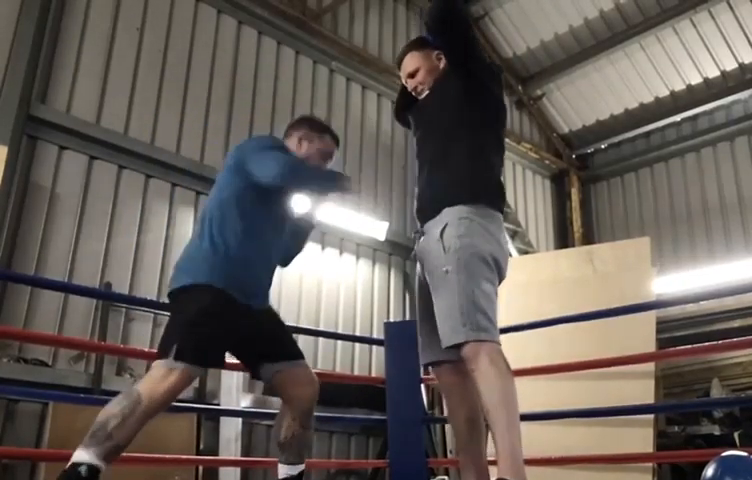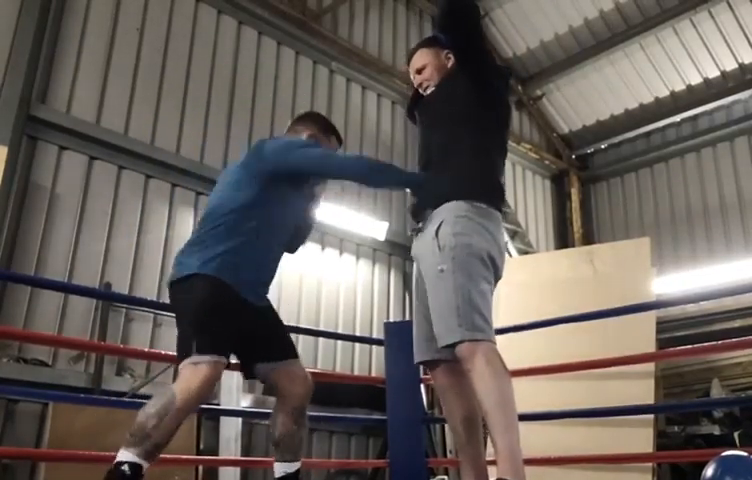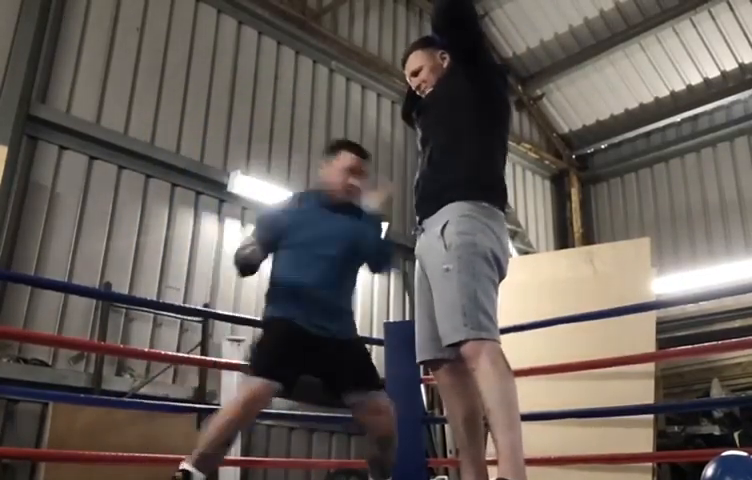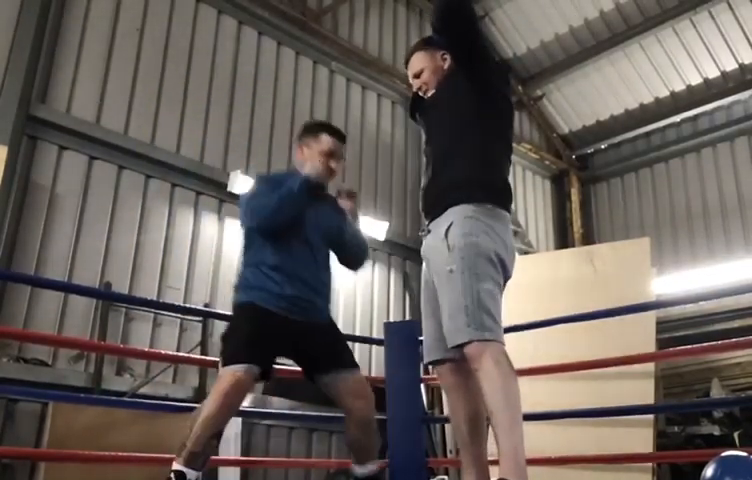
dt=0.5s
person 1, frame 1
left shoulder: (472, 82)
right shoulder: (434, 109)
right elbow: (401, 111)
right wrist: (413, 89)
left hip: (464, 222)
right hip: (435, 232)
left knee: (475, 343)
right knee: (447, 363)
person 1, frame 2
left shoulder: (479, 79)
right shoulder: (438, 106)
right elbow: (413, 110)
right wrist: (423, 87)
left hip: (460, 220)
right hip: (435, 229)
left knee: (471, 343)
right knee: (443, 362)
person 1, frame 3
left shoulder: (476, 79)
right shoulder: (437, 107)
right elbow: (409, 111)
left hip: (463, 219)
right hip: (434, 231)
left knee: (474, 343)
right knee: (444, 361)
person 1, frame 4
left shoulder: (479, 78)
right shoulder: (442, 107)
right elbow: (416, 109)
left hip: (469, 221)
right hip: (442, 232)
left knee: (479, 344)
right knee: (449, 361)
person 2, frame 1
left shoulder: (280, 209)
right shoulder: (258, 152)
left elbow: (281, 255)
right elbow: (280, 174)
left wrist: (306, 220)
right wrist: (335, 180)
left hip: (250, 301)
right hip: (207, 288)
left knee: (304, 389)
right knee: (165, 383)
person 2, frame 2
left shoulder: (292, 178)
right shoulder: (278, 152)
left elbow: (284, 242)
right elbow: (350, 167)
left wrist: (308, 208)
right wrist: (417, 180)
left hip: (244, 292)
right hip: (207, 278)
left knee: (296, 386)
right knee: (199, 380)
person 2, frame 3
left shoulder: (360, 221)
right shoulder: (290, 210)
left elbow: (381, 262)
right elbow: (245, 264)
left wrist: (373, 216)
right wrist: (248, 253)
left hip: (339, 334)
right hip: (288, 323)
left knee: (383, 417)
right knee: (249, 399)
person 2, frame 4
left shoulder: (330, 207)
right shoulder: (265, 186)
left elbow: (355, 258)
right elbow: (255, 218)
left wrist: (348, 219)
right wrist: (305, 179)
left hip: (313, 316)
right hip: (260, 306)
left knee: (359, 397)
right knee: (231, 385)
